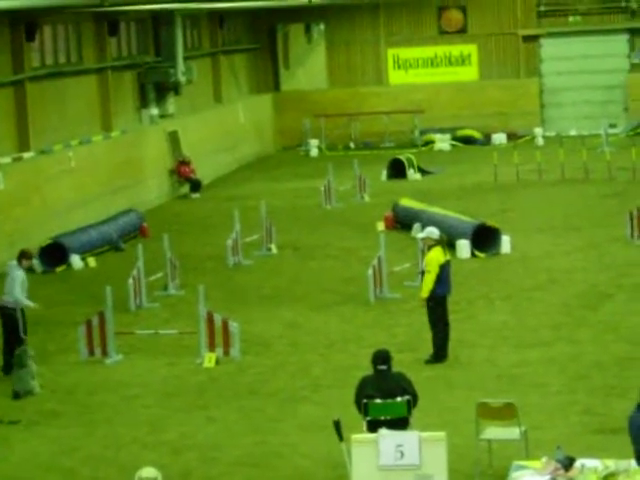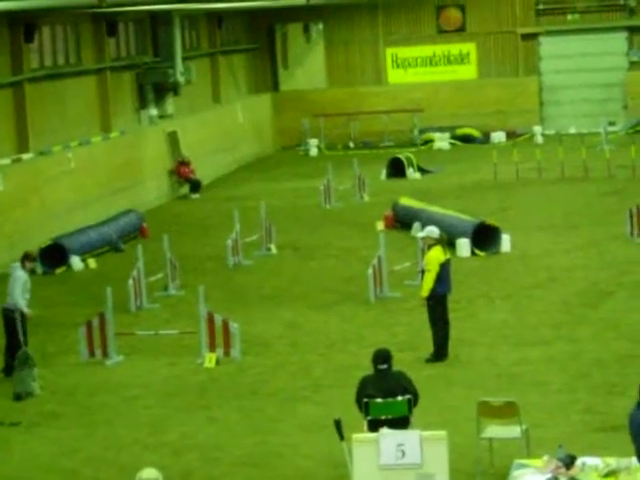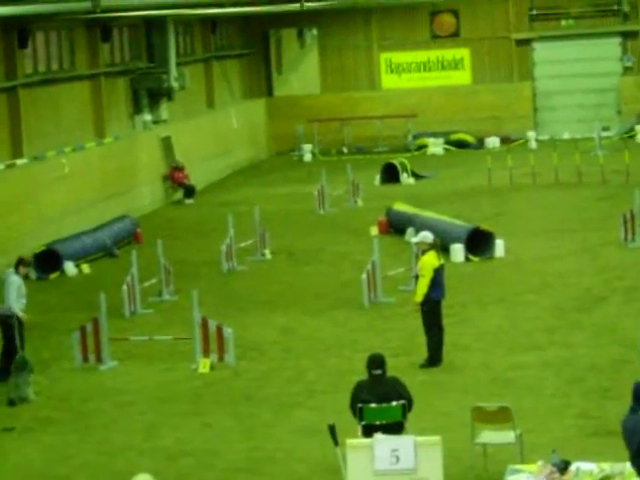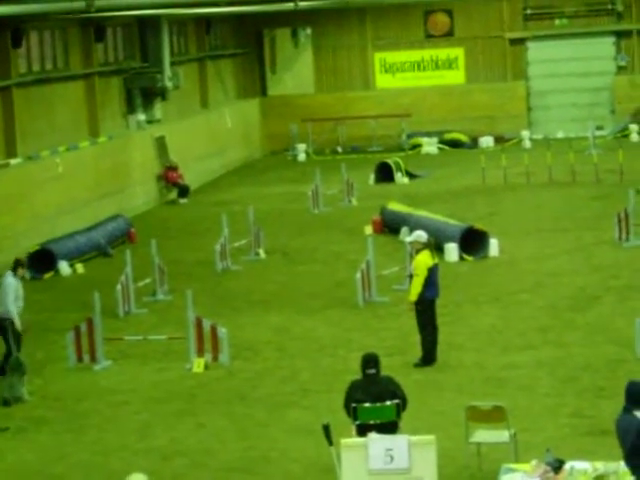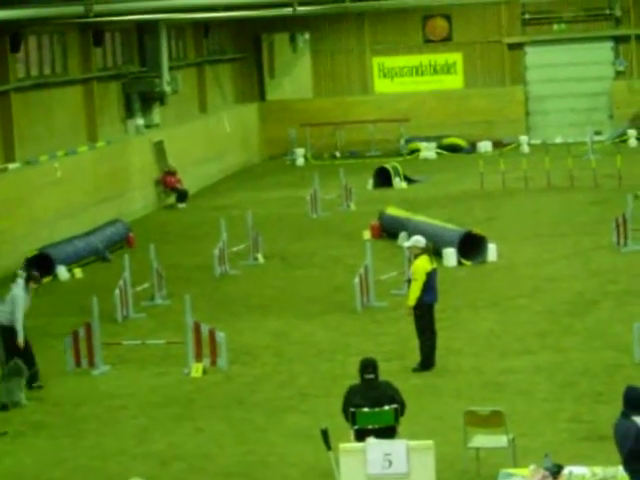
dt=0.3s
person 1, frame 1
left shoulder: (432, 256)
right shoulder: (442, 251)
left elbow: (430, 277)
left wrist: (424, 294)
left hip: (435, 294)
right hip: (443, 292)
left knee: (436, 324)
right knee: (443, 323)
left ankle: (438, 355)
right ankle: (442, 353)
person 1, frame 2
left shoulder: (432, 255)
right shoulder: (442, 250)
left elbow: (430, 276)
left wrist: (424, 293)
left hip: (435, 293)
right hip: (443, 291)
left knee: (436, 324)
right knee: (443, 321)
left ankle: (439, 354)
right ankle: (443, 351)
person 1, frame 3
left shoulder: (426, 260)
right shoulder: (437, 255)
left elbow: (424, 281)
left wrist: (418, 299)
left hip: (429, 298)
right hip: (437, 296)
left knee: (430, 329)
right knee: (437, 327)
left ankle: (433, 359)
right ankle: (437, 357)
person 1, frame 4
left shoulder: (421, 259)
right shoulder: (431, 255)
left elbow: (418, 281)
left wrist: (412, 298)
left hip: (423, 297)
right hip: (431, 295)
left knee: (425, 328)
right knee: (431, 326)
left ankle: (427, 359)
right ankle: (431, 356)
person 1, frame 5
left shoulder: (419, 264)
right shoulder: (429, 259)
left elbow: (416, 286)
left wrist: (410, 303)
left hip: (422, 302)
right hip: (430, 300)
left knee: (423, 333)
right knee: (430, 331)
left ankle: (425, 363)
right ankle: (430, 361)
person 2, frame 1
left shoulder: (13, 269)
right shoulder: (18, 273)
right elbow: (16, 293)
right wrist: (28, 303)
right hip: (14, 308)
right knee: (20, 339)
person 2, frame 2
left shoulder: (18, 272)
right shoulder: (21, 275)
right elbow: (16, 295)
right wrist: (24, 309)
left hip: (9, 310)
right hip: (15, 311)
left knee: (11, 342)
right knee: (20, 342)
left ankle: (9, 369)
person 2, frame 3
left shoulder: (15, 278)
right shoulder: (14, 280)
right elbow: (10, 300)
left wrist: (18, 313)
right wrist: (19, 313)
right hip: (12, 317)
right knee: (17, 348)
person 2, frame 4
left shoulder: (15, 279)
left wrist: (16, 319)
right wrist: (16, 320)
left hip: (12, 318)
left knee: (13, 348)
right knee: (14, 350)
right ankle: (12, 380)
person 2, frame 5
left shoulder: (25, 290)
right shoulder: (18, 292)
right elbow: (18, 314)
right wrist: (20, 336)
left hip: (13, 324)
left knee: (27, 351)
left ankle: (32, 381)
